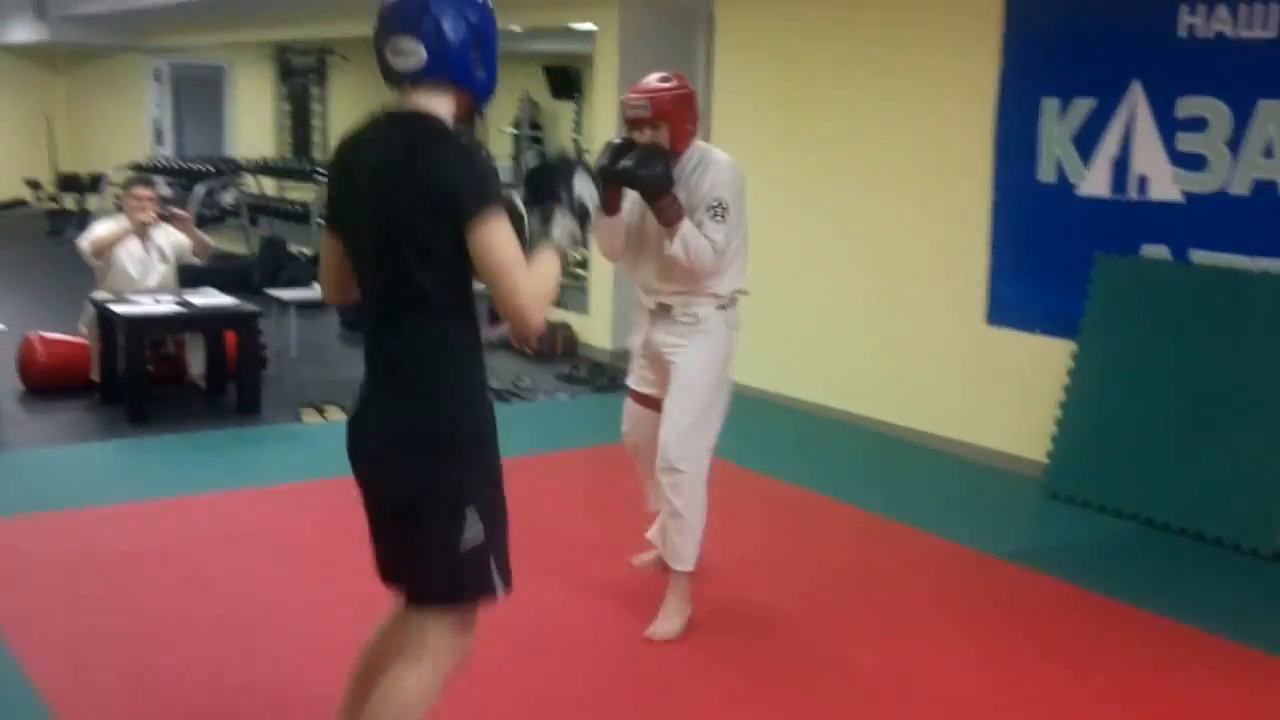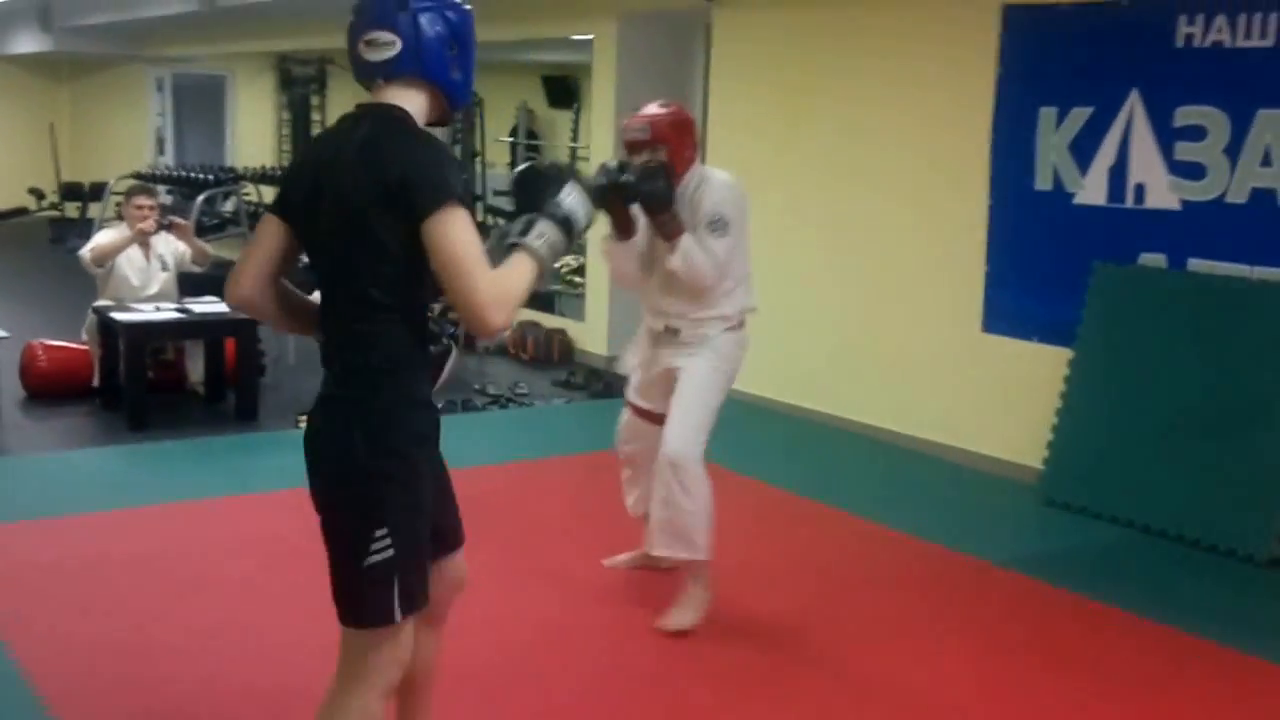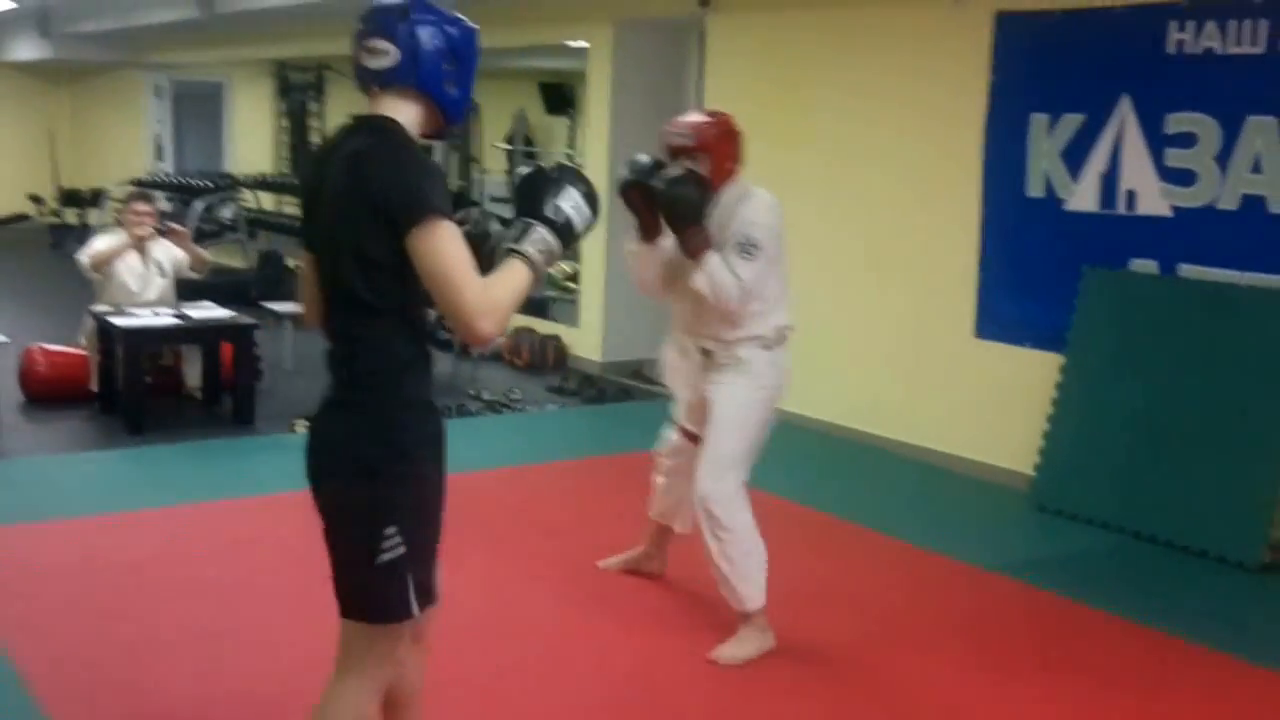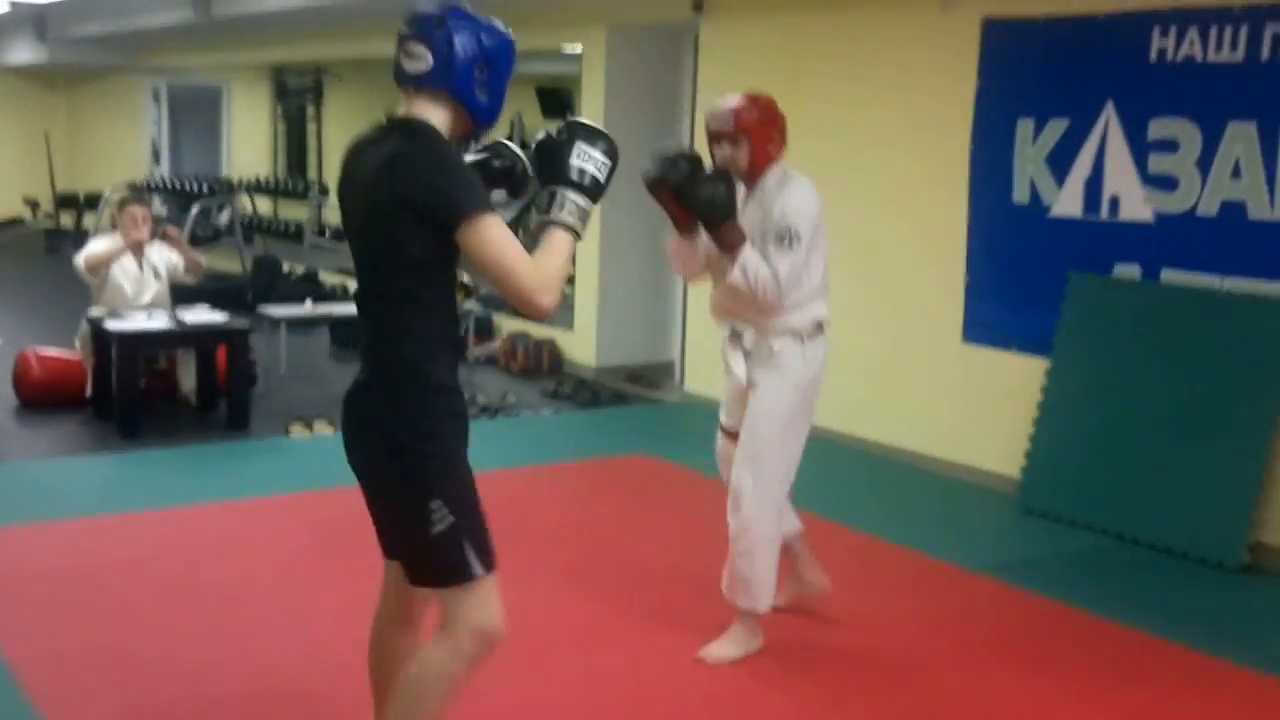
dt=0.3s
person 1, frame 1
left shoulder: (355, 154)
right shoulder: (457, 159)
left elbow: (337, 286)
right elbow: (526, 311)
right wrist: (560, 235)
left hip: (383, 417)
right hip: (443, 422)
left knee: (424, 607)
right knee: (439, 638)
person 1, frame 2
left shoulder: (324, 152)
right shoulder: (418, 157)
left elbow: (249, 291)
right elbow: (489, 311)
right wrist: (546, 231)
left hip: (362, 417)
right hip: (381, 429)
left knee: (441, 583)
right knee: (371, 659)
person 1, frame 3
left shoulder: (333, 161)
right shoulder: (404, 169)
right elbow: (480, 320)
right wrist: (541, 235)
left hip: (363, 423)
right hip: (383, 435)
left knee: (408, 616)
right knee: (370, 658)
person 1, frame 4
left shoulder: (369, 153)
right shoulder: (434, 167)
right elbow: (536, 293)
right wrist: (570, 199)
left hip: (385, 409)
right hip: (414, 421)
left knee: (406, 593)
right knee: (476, 620)
person 2, frame 1
left shoulder: (717, 170)
right shoulder: (641, 171)
left elbow: (705, 258)
right elbow: (618, 250)
left wrist: (665, 199)
right wrist: (610, 192)
left hip: (702, 324)
right hip: (654, 319)
left knee: (682, 452)
right knee: (640, 435)
left ankle: (679, 590)
right ankle: (672, 536)
person 2, frame 2
left shoulder: (718, 190)
right shoulder: (649, 194)
left elbow: (706, 271)
right elbow: (628, 275)
left wrist: (664, 215)
right wrist: (620, 216)
left hip: (710, 342)
right hip: (659, 338)
left knee: (679, 450)
right knee: (637, 441)
left ankle: (695, 582)
right ankle: (659, 546)
person 2, frame 3
left shoulder: (755, 209)
right shoulder: (683, 206)
left elbow: (731, 296)
right elbow: (653, 282)
left wrist: (693, 232)
right wrist: (648, 219)
left hip: (748, 364)
right hip: (700, 359)
left knee: (717, 485)
right knee: (676, 455)
left ankle: (756, 622)
right ankle: (654, 552)
person 2, frame 4
left shoulder: (795, 198)
right shoulder: (738, 192)
left elbow: (769, 287)
right elbow: (696, 267)
left wrist: (725, 226)
right wrist: (685, 215)
left hip: (787, 354)
right hip: (755, 352)
left knee: (755, 485)
right knee: (738, 465)
left ankle: (748, 624)
right ankle: (803, 570)
person 3, frame 1
left shoulder: (168, 231)
right shoulder: (108, 228)
left elbow: (205, 253)
right elbow: (91, 251)
left wrist: (190, 230)
right wrist: (132, 229)
right knee: (98, 315)
left ankle: (199, 375)
person 3, frame 2
left shoulder: (168, 240)
right shoulder: (110, 236)
left elbow: (204, 261)
right elbow: (92, 259)
left wrist: (189, 239)
right wrist: (133, 237)
left ankle: (199, 380)
person 3, frame 3
left shoulder: (167, 246)
right shoulder: (108, 242)
left elbow: (202, 268)
right elbow: (91, 265)
left wrist: (187, 245)
right wrist: (131, 243)
right knee: (97, 326)
left ankle: (196, 386)
person 3, frame 4
left shoulder: (161, 249)
right shoulder: (103, 245)
left elbow: (197, 272)
right elbow: (86, 267)
left wrist: (183, 248)
right wrist: (126, 246)
left ankle: (191, 390)
